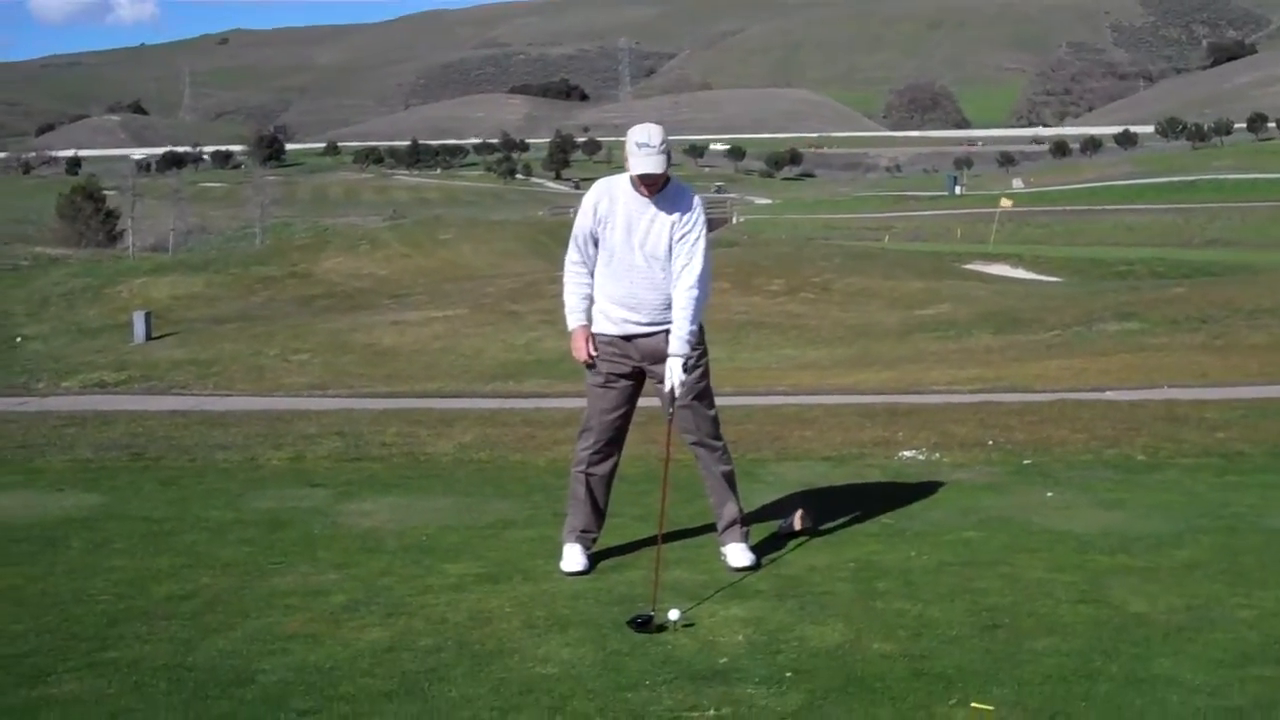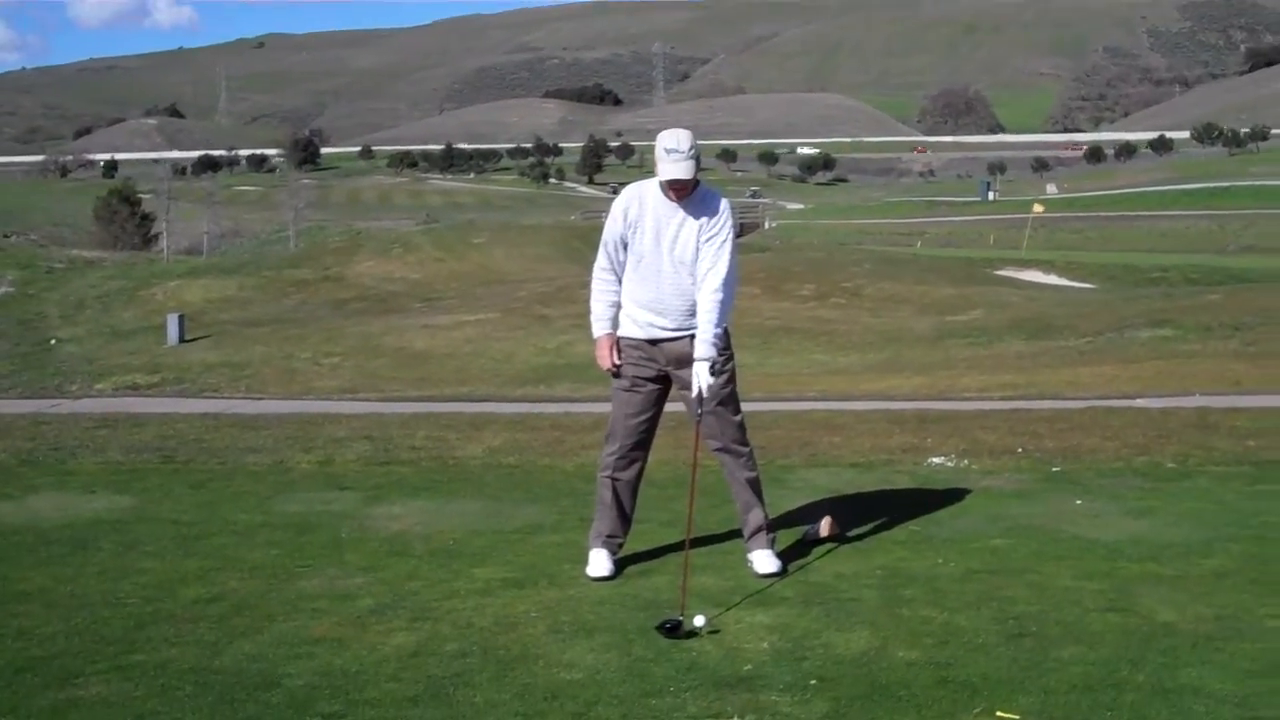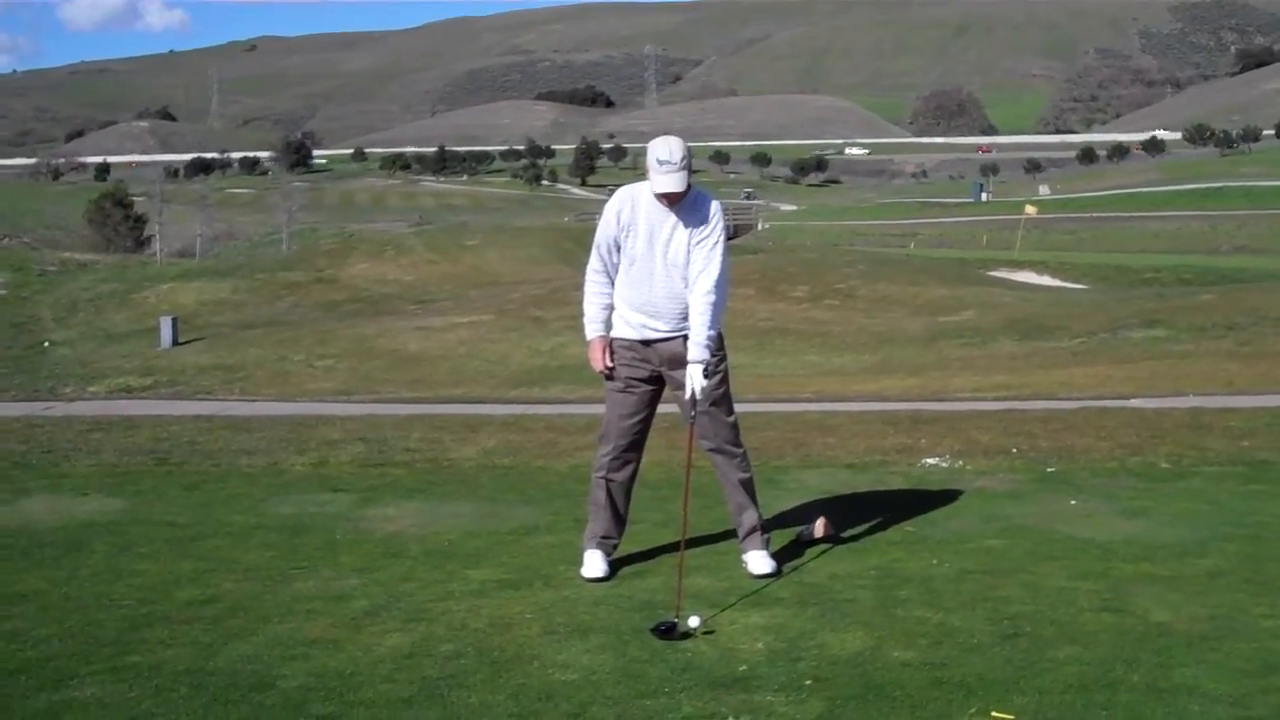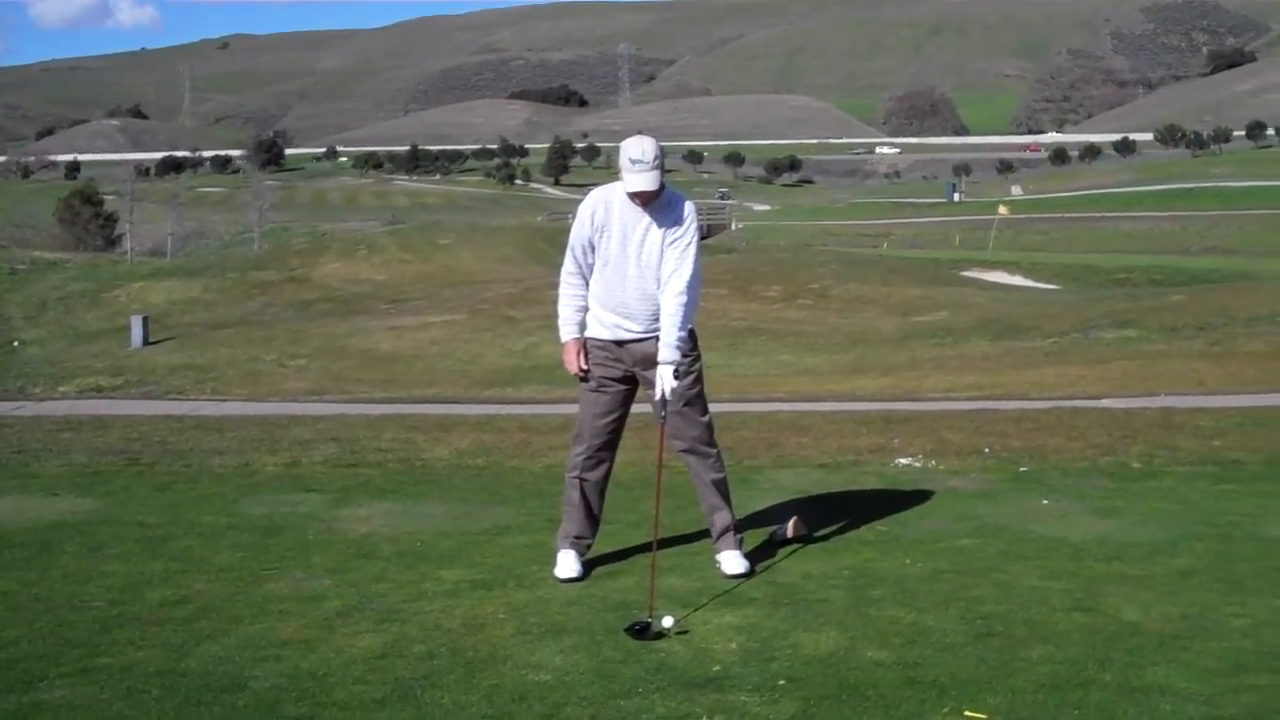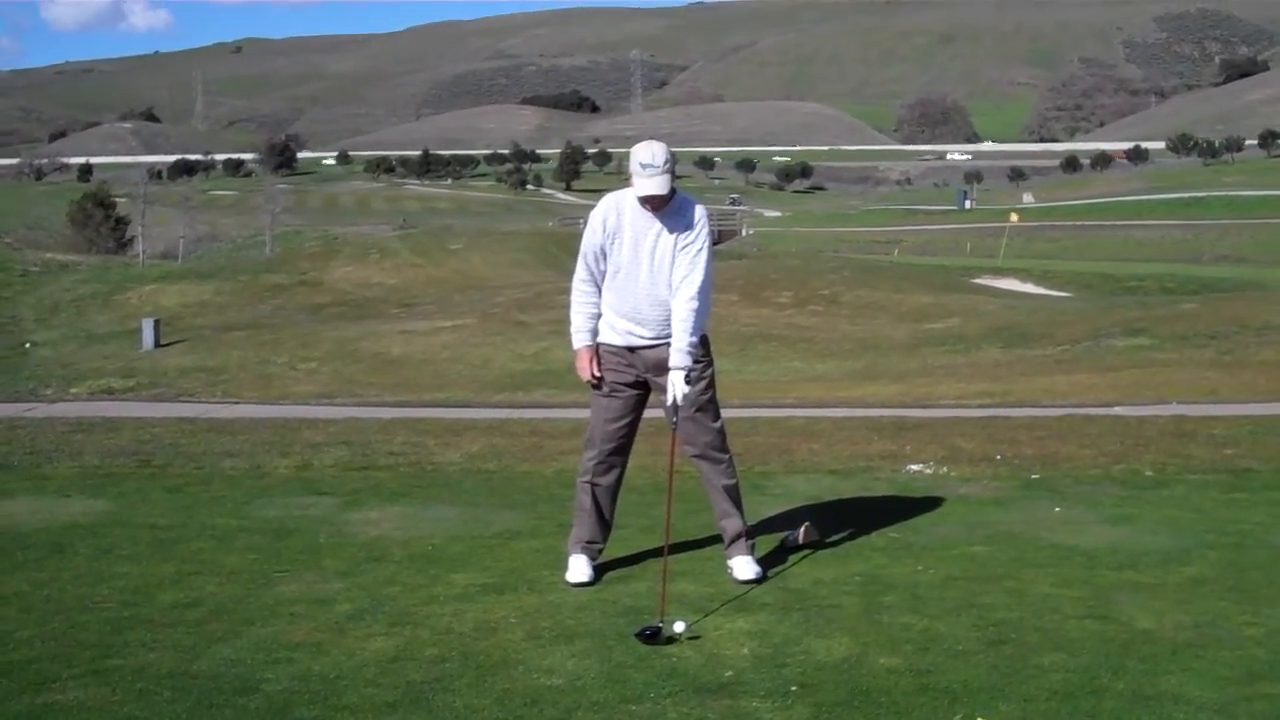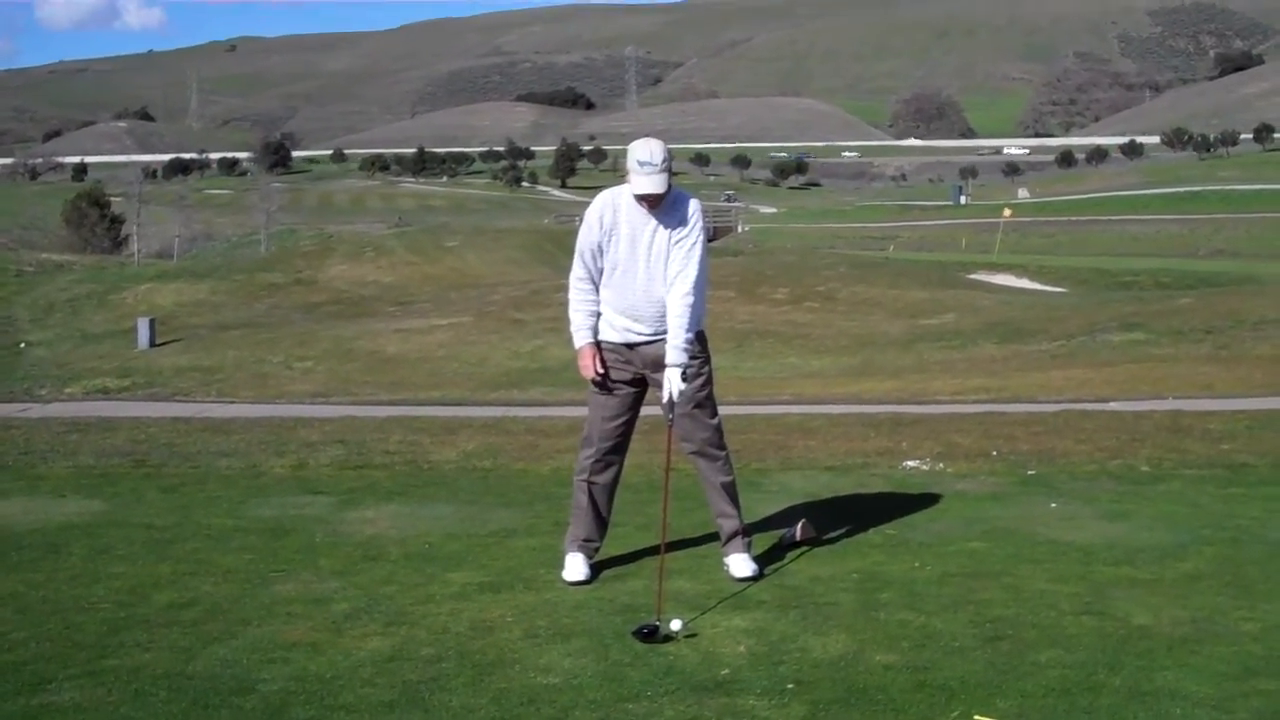
dt=0.5s
person 1, frame 1
left shoulder: (687, 205)
right shoulder: (602, 196)
left elbow: (690, 281)
right elbow: (579, 263)
left wrist: (678, 351)
right wrist: (578, 322)
left hip: (673, 337)
right hip: (612, 338)
left knee: (706, 436)
right knee: (597, 440)
left ankle: (733, 534)
right ankle: (577, 538)
person 1, frame 2
left shoulder: (716, 209)
right shoulder: (631, 200)
left elbow: (715, 285)
right elbow: (607, 269)
left wrist: (704, 355)
right wrist: (603, 330)
left hip: (699, 342)
right hip: (639, 343)
left knee: (731, 441)
right knee: (622, 445)
left ankle: (759, 541)
right ankle: (603, 544)
person 1, frame 3
left shoulder: (708, 211)
right shoulder: (623, 203)
left elbow: (707, 286)
right elbow: (601, 271)
left wrist: (698, 356)
right wrist: (596, 331)
left hip: (692, 342)
right hip: (632, 343)
left knee: (723, 441)
right knee: (616, 446)
left ankle: (753, 540)
right ankle: (598, 544)
person 1, frame 4
left shoulder: (682, 212)
right shoulder: (597, 204)
left elbow: (678, 287)
right elbow: (575, 272)
left wrist: (668, 358)
right wrist: (570, 334)
left hip: (666, 343)
right hip: (605, 343)
left knee: (697, 442)
right knee: (590, 446)
left ankle: (727, 541)
right ankle: (572, 545)
person 1, frame 5
left shoulder: (693, 217)
right shoulder: (609, 211)
left elbow: (690, 293)
right elbow: (586, 279)
left wrist: (679, 362)
right wrist: (583, 341)
left hip: (679, 348)
right hip: (618, 349)
left knee: (709, 447)
right knee: (602, 451)
left ankle: (738, 546)
right ankle: (583, 549)
person 1, frame 6
left shoulder: (688, 210)
right shoulder: (604, 207)
left elbow: (684, 288)
right elbow: (583, 278)
left wrist: (676, 360)
right wrist: (584, 339)
left hip: (677, 345)
right hip: (616, 346)
left knee: (707, 444)
right knee: (599, 448)
left ankle: (735, 544)
right ankle: (579, 548)
